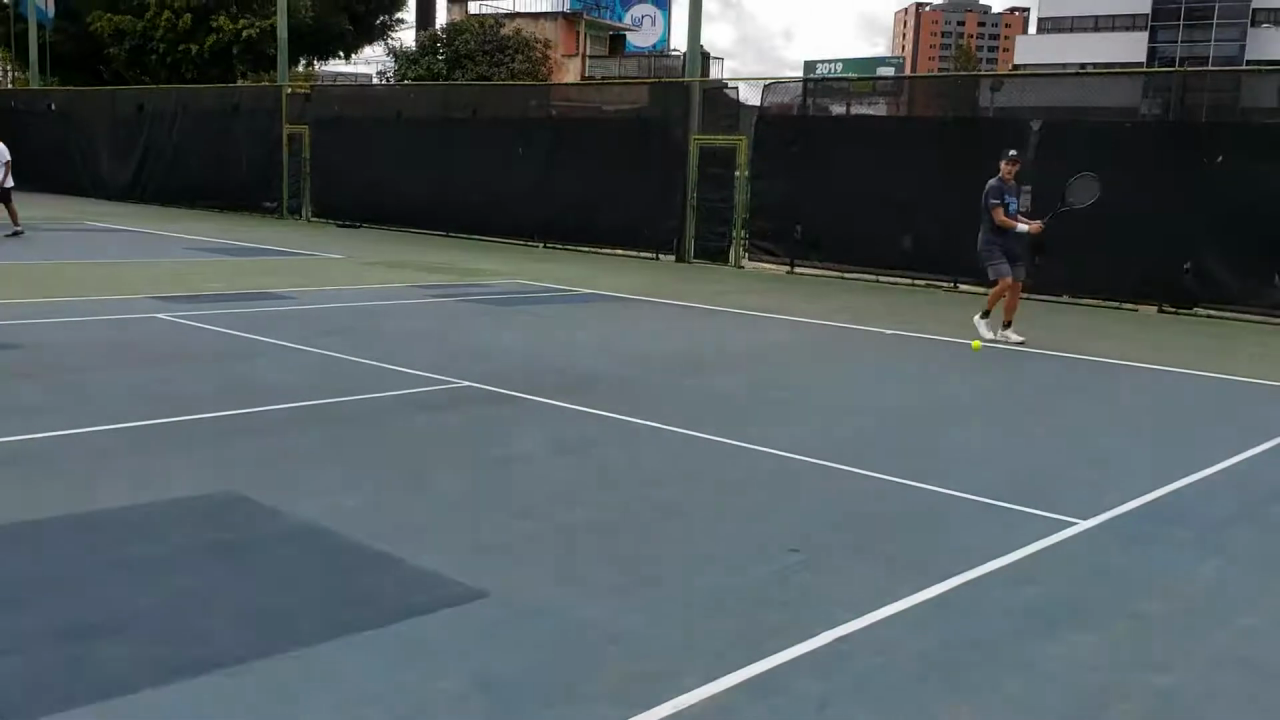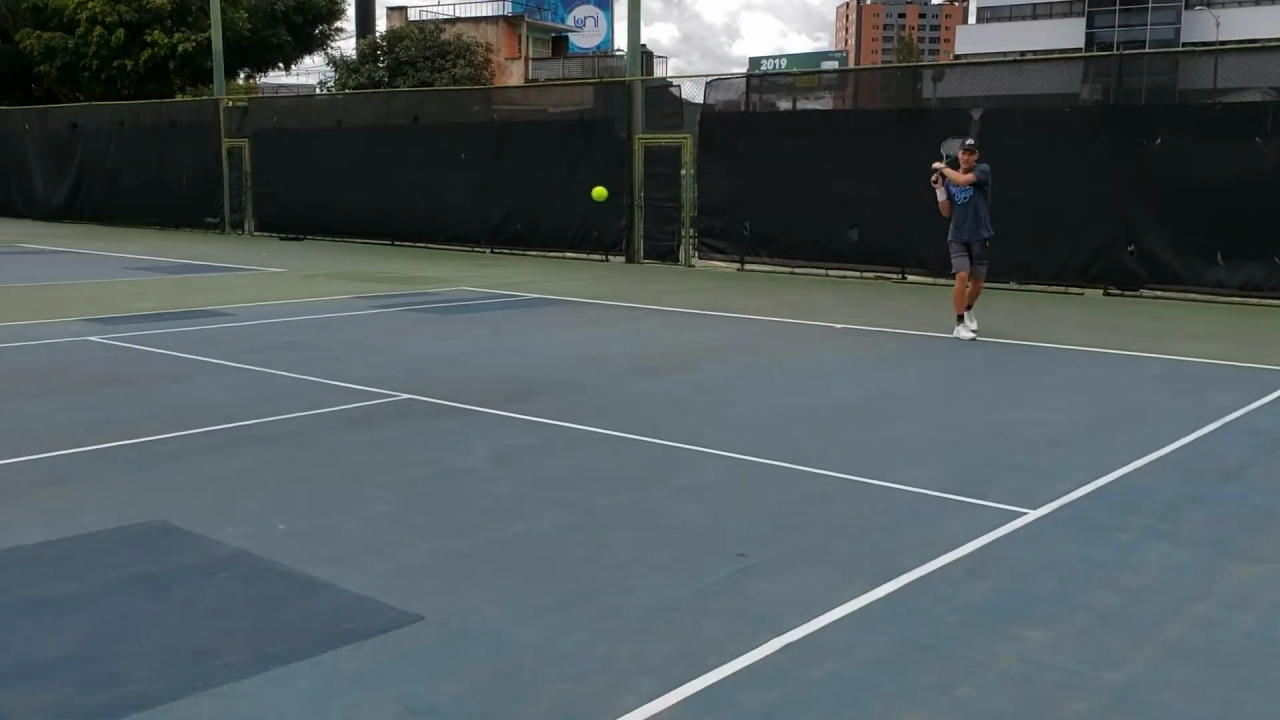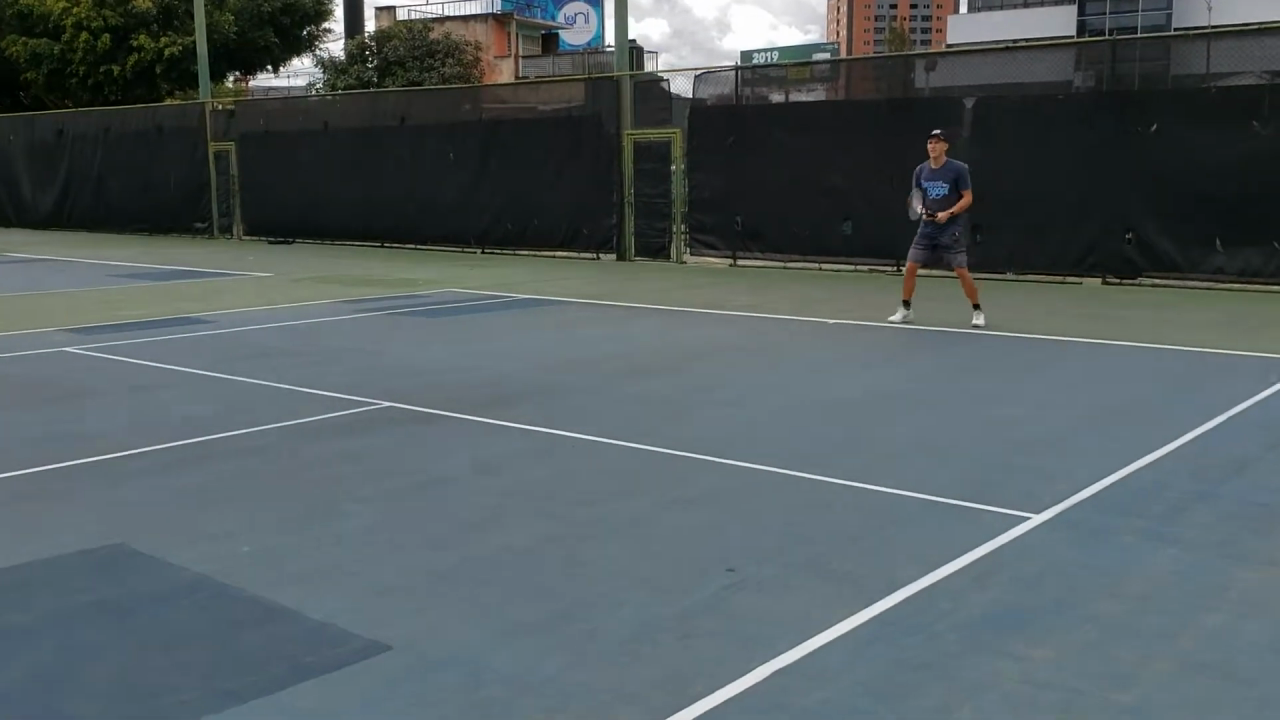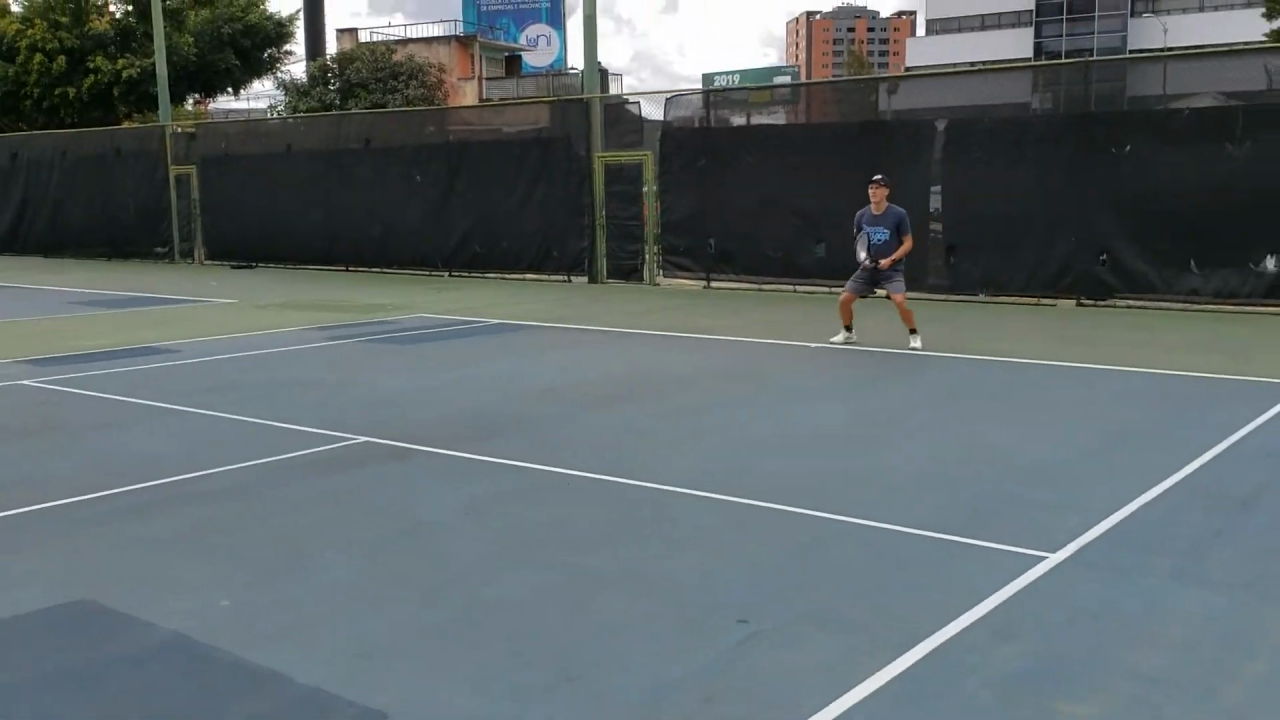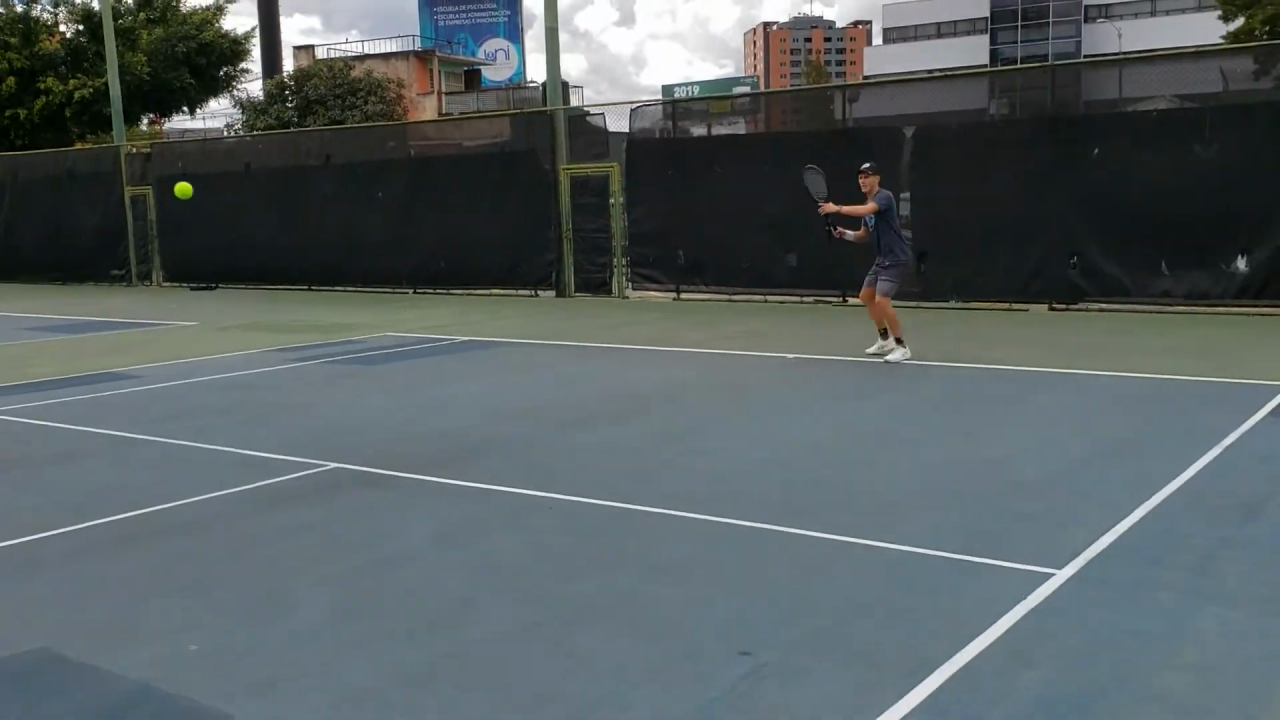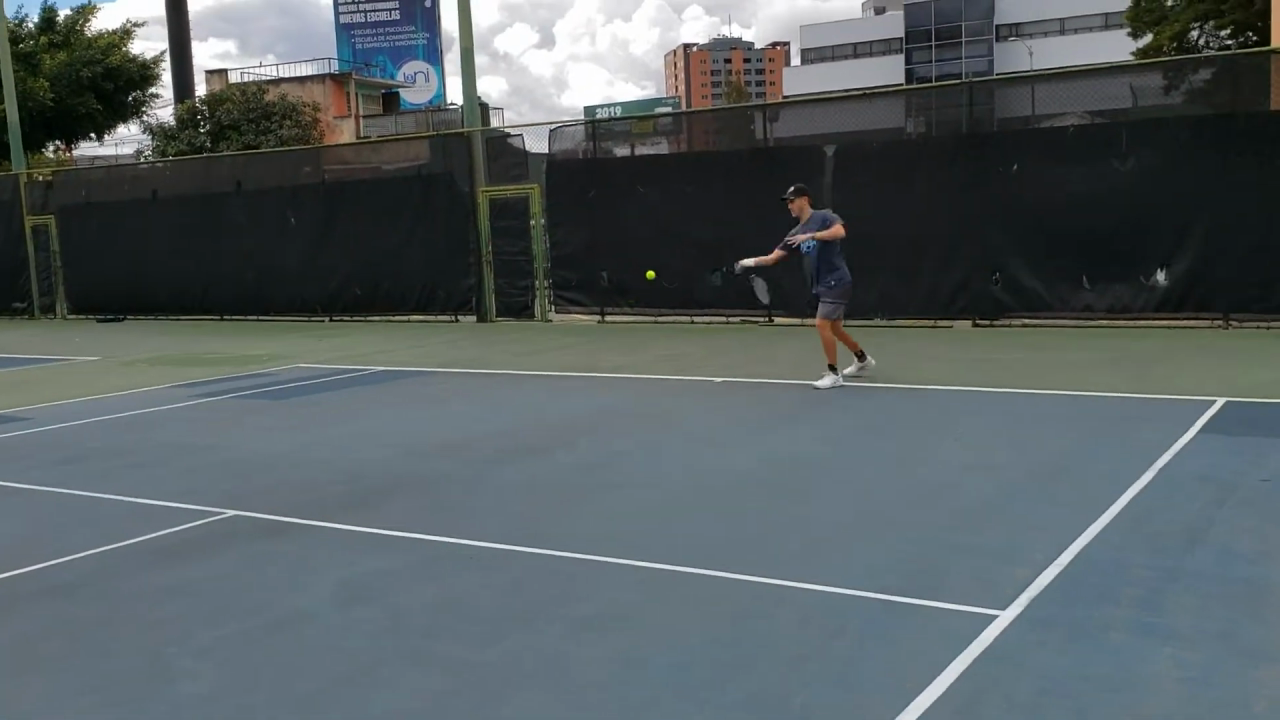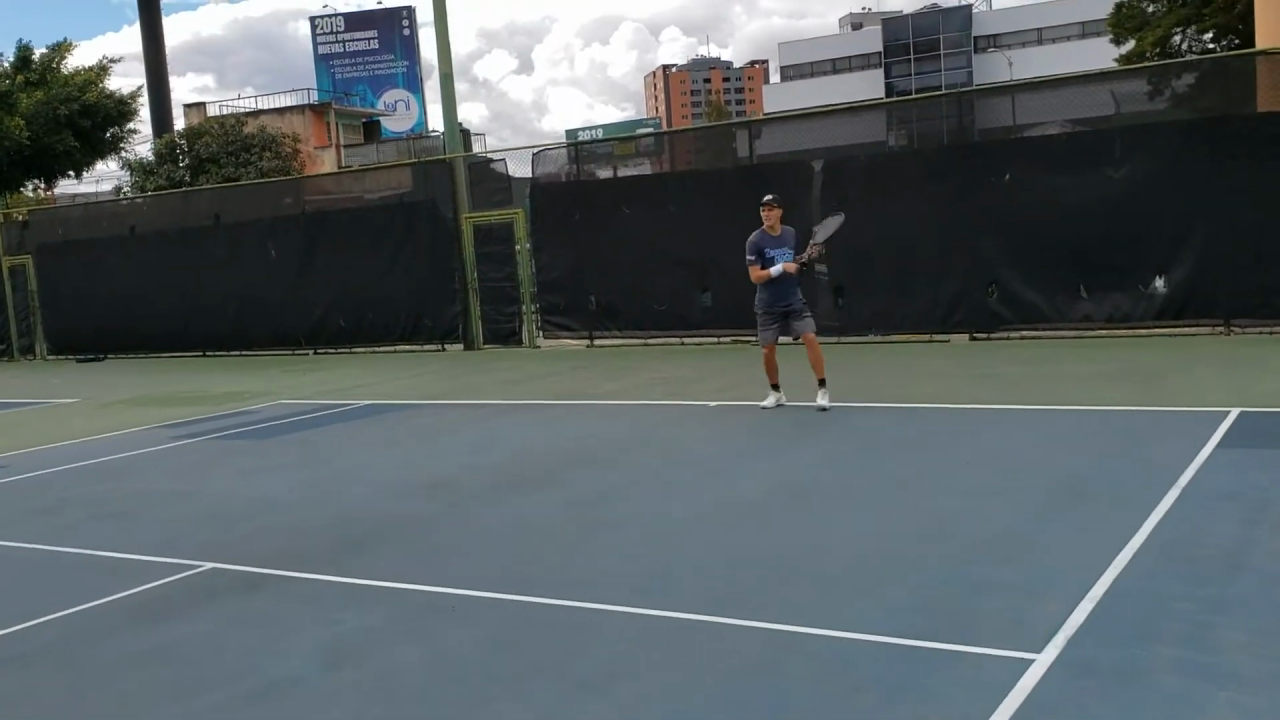
dt=0.7s
person 1, frame 1
left shoulder: (1012, 186)
right shoulder: (994, 187)
right elbow: (1000, 219)
left wrist: (1028, 222)
right wrist: (1027, 229)
left hip: (1011, 244)
right hip: (992, 244)
left knee: (1016, 286)
right knee: (1005, 283)
left ankle: (1006, 329)
right ankle: (983, 316)
person 1, frame 2
left shoulder: (983, 170)
right shoulder: (947, 179)
left elbow: (962, 180)
right elbow: (946, 213)
left wrist: (943, 168)
right wrist: (938, 188)
left hip: (980, 235)
right hip: (957, 237)
left knee: (977, 281)
right knee: (962, 277)
left ankle: (968, 310)
right ankle: (960, 325)
person 1, frame 3
left shoulder: (958, 169)
right shoulder: (920, 171)
left elbow: (967, 199)
left wrist: (948, 213)
right wrist: (922, 211)
left hip: (951, 230)
right hip: (927, 230)
left knee: (961, 272)
right knee: (910, 268)
left ankle: (978, 312)
right ankle: (905, 310)
person 1, frame 4
left shoulder: (899, 214)
right shoulder: (861, 215)
left elbow: (908, 243)
left wrist: (891, 259)
left hip: (892, 268)
right hip: (868, 268)
left knee: (900, 301)
right knee: (844, 299)
left ankle: (914, 336)
right ankle: (848, 333)
person 1, frame 5
left shoulder: (884, 196)
right shoulder: (868, 202)
left elbow: (865, 211)
right elbow: (864, 235)
left wrist: (836, 209)
right wrist: (844, 233)
left hip: (896, 259)
right hip: (882, 260)
left knee: (881, 301)
right knee: (865, 297)
left ankle: (901, 347)
right ankle: (885, 339)
person 1, frame 6
left shoulder: (824, 216)
right shoulder: (796, 233)
left elbow: (840, 233)
right elbow: (774, 257)
left wrist: (811, 235)
right wrist: (750, 262)
left hip: (837, 281)
right hip: (823, 284)
left knee: (822, 325)
right knee: (834, 328)
left ankle: (833, 374)
right ankle: (862, 360)
person 1, frame 7
left shoulder: (790, 234)
right shoulder: (755, 241)
right elbow: (754, 276)
right wrist: (781, 269)
left hip: (794, 300)
right hip: (768, 306)
left knee: (811, 340)
right knee: (768, 351)
left ankle: (822, 391)
right ankle: (776, 393)
